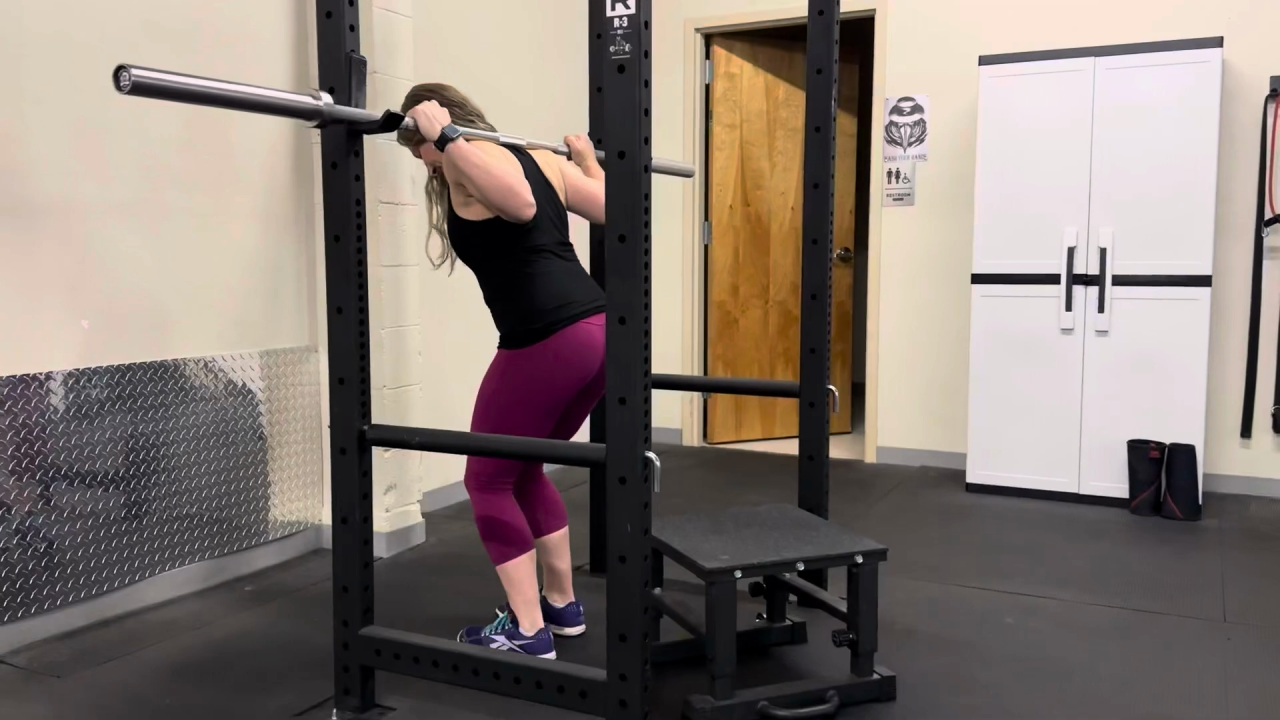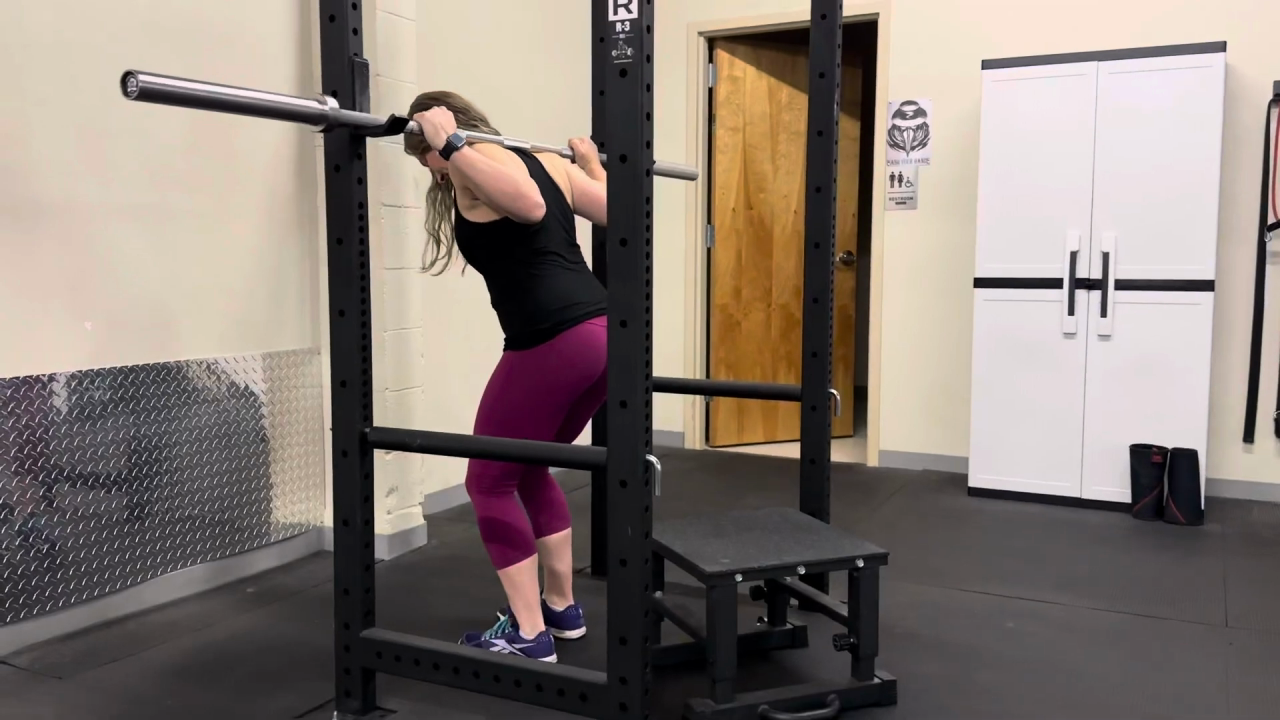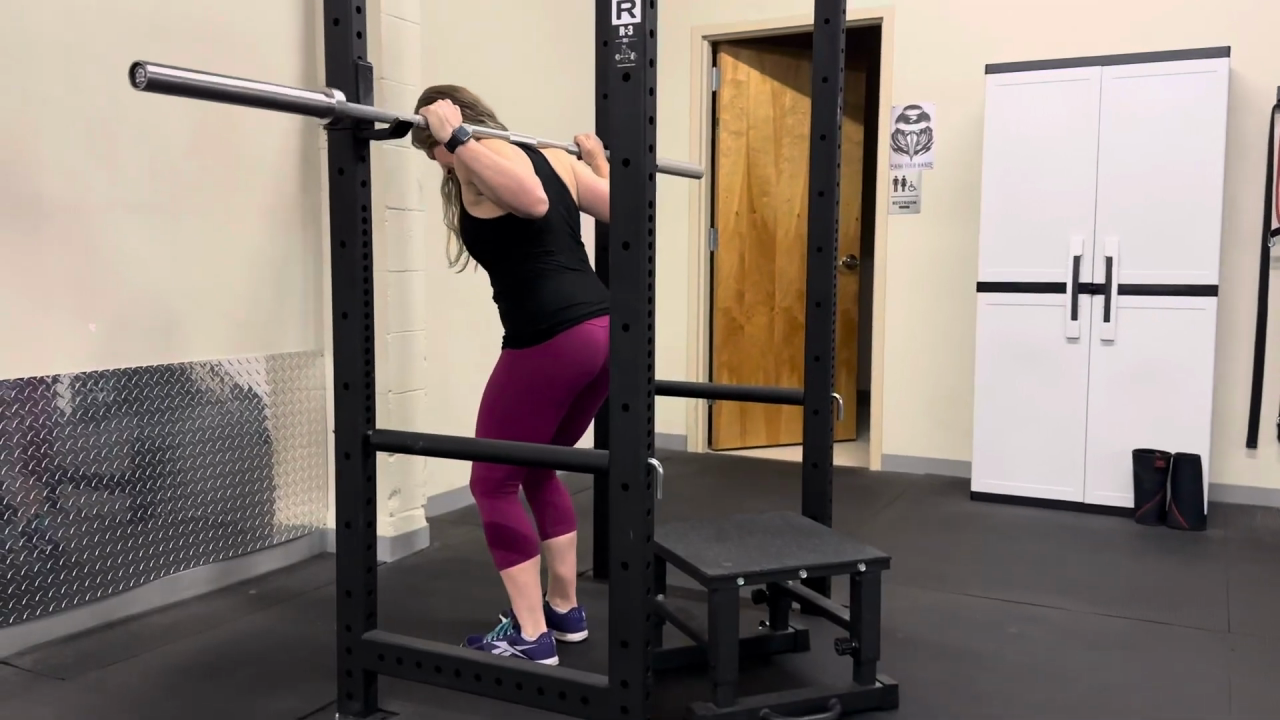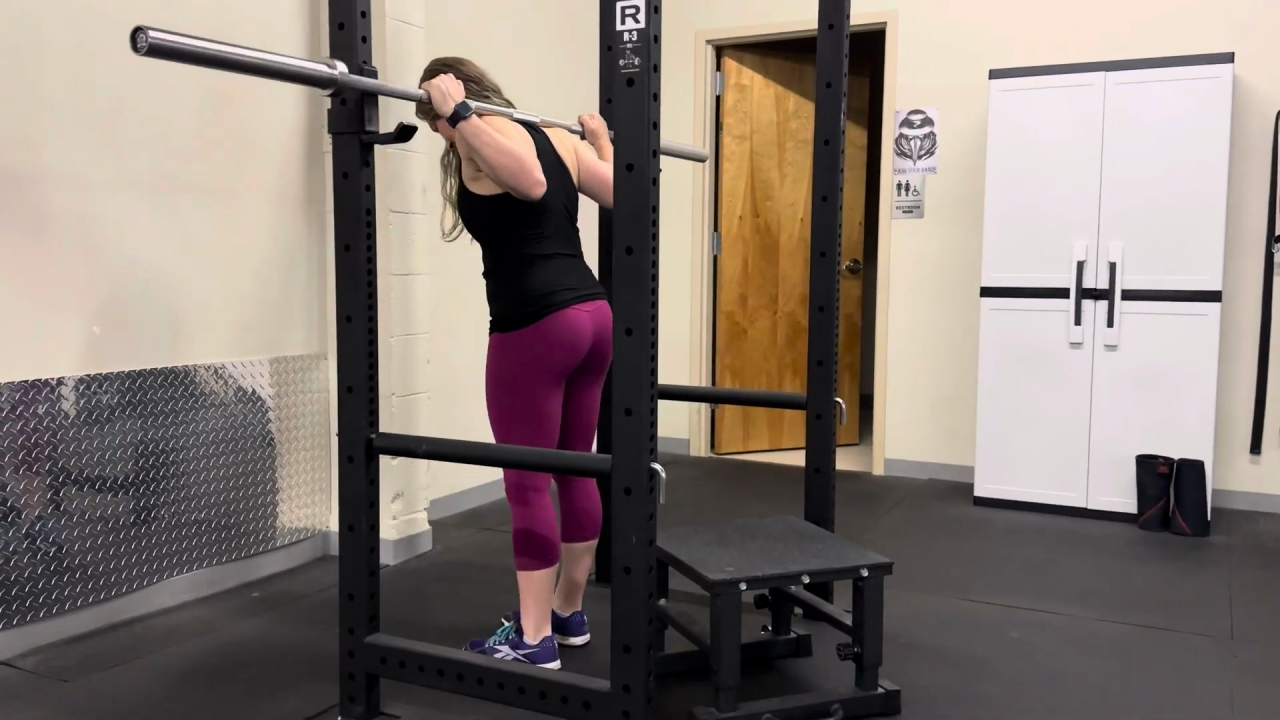
dt=0.3s
person 1, frame 1
left shoulder: (463, 160)
right shoulder: (540, 156)
left elbow: (521, 206)
right elbow: (613, 210)
left wrist: (442, 136)
right wrist: (588, 160)
left hip: (546, 344)
right hip: (598, 331)
left knee: (488, 481)
right knee: (524, 470)
left ankle: (527, 631)
right ankle: (563, 603)
person 1, frame 2
left shoulder: (471, 164)
right shoulder: (546, 159)
left elbow: (529, 206)
left wrist: (448, 145)
right wrist: (593, 165)
left hip: (552, 344)
right hip: (601, 333)
left knee: (489, 482)
right knee: (529, 471)
left ankle: (529, 634)
right ankle: (562, 606)
person 1, frame 3
left shoulder: (479, 160)
right shoulder: (553, 156)
left elbow: (532, 202)
left wrist: (455, 137)
right wrist: (598, 161)
left hip: (549, 343)
right hip: (601, 332)
left knee: (493, 485)
right knee: (538, 472)
left ankle: (530, 635)
right ankle: (565, 608)
person 1, frame 4
left shoulder: (481, 134)
right shoulder: (557, 136)
left elbow: (528, 181)
left wrist: (457, 114)
right wrist: (601, 141)
left hip: (534, 328)
right hip: (592, 317)
left knee: (529, 485)
right knee: (575, 473)
left ankle: (534, 639)
right ankle: (569, 612)
